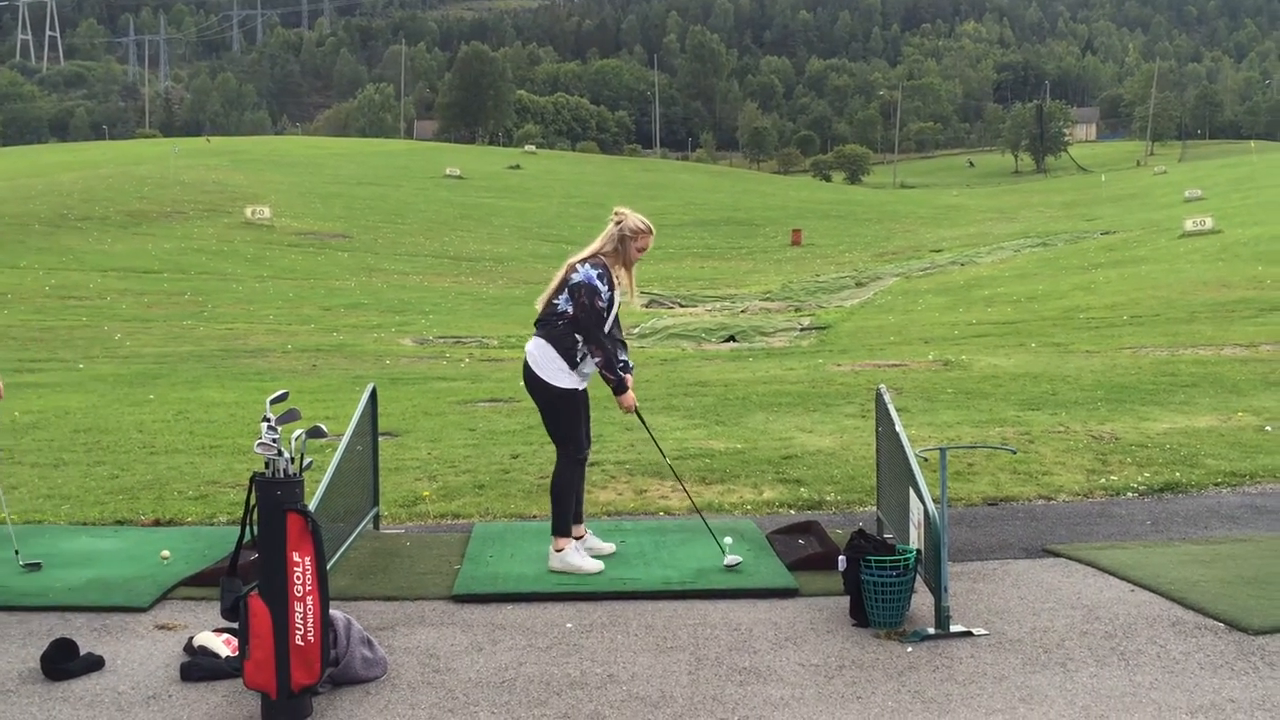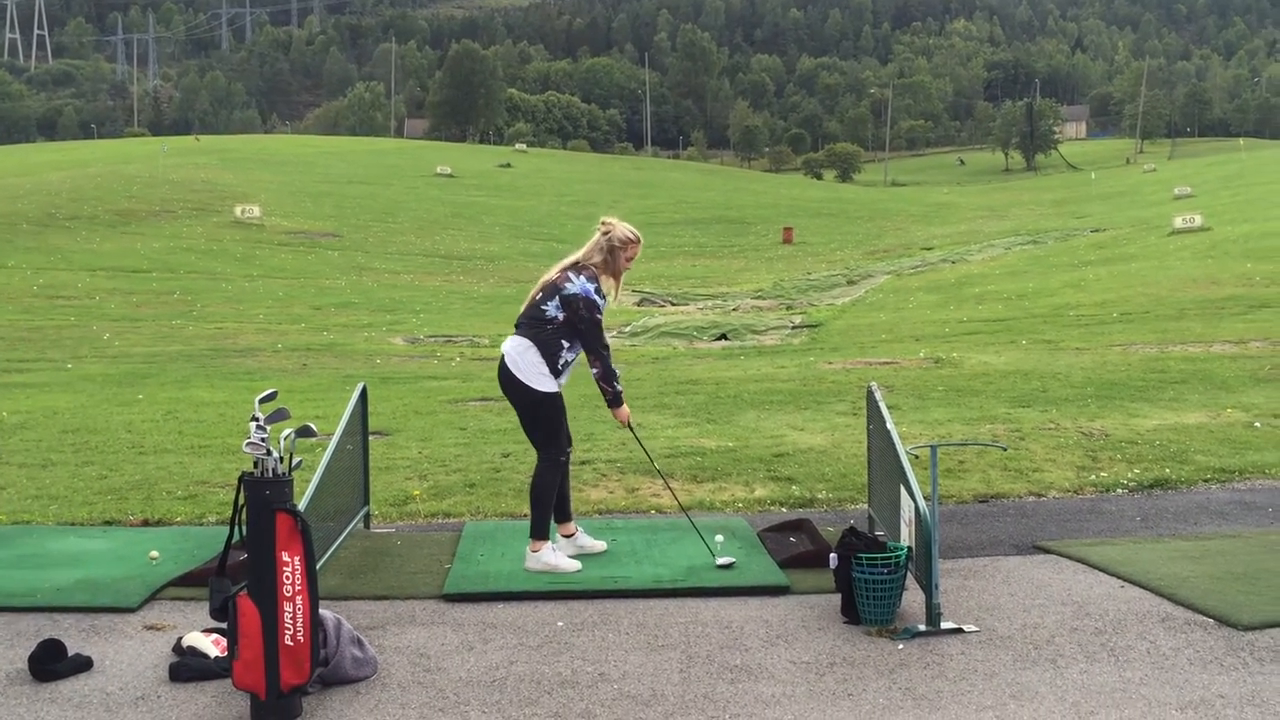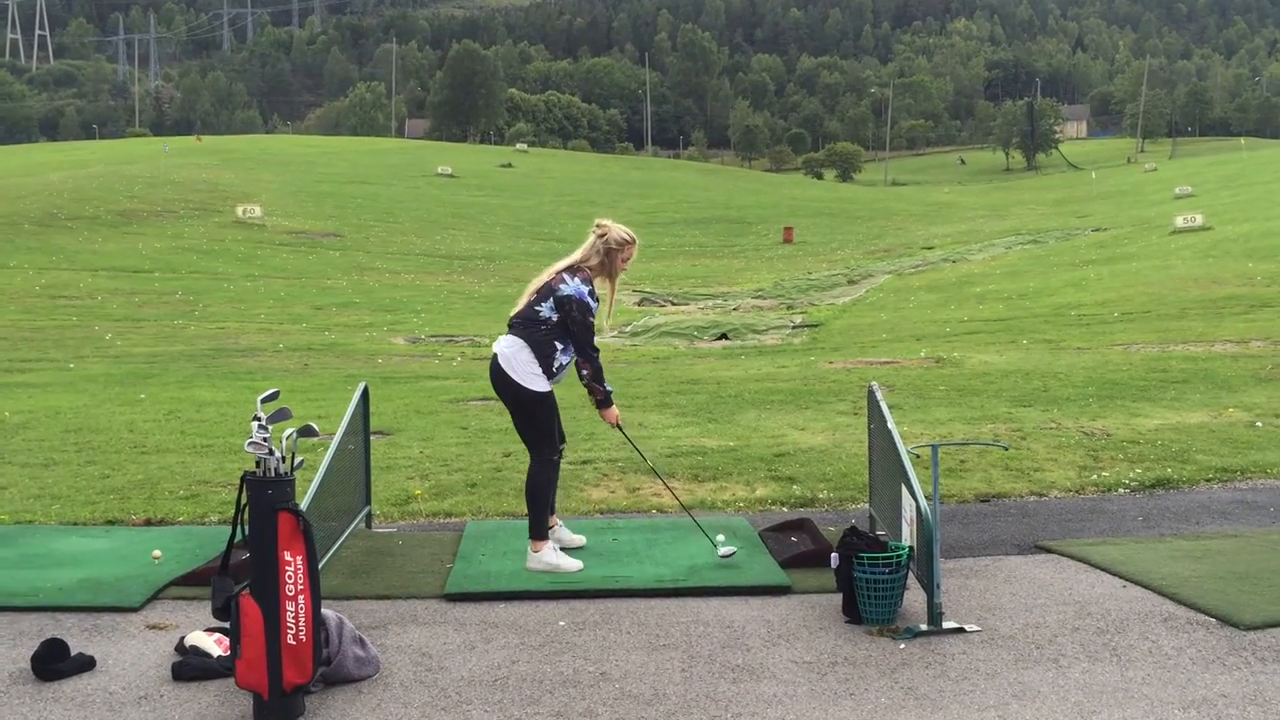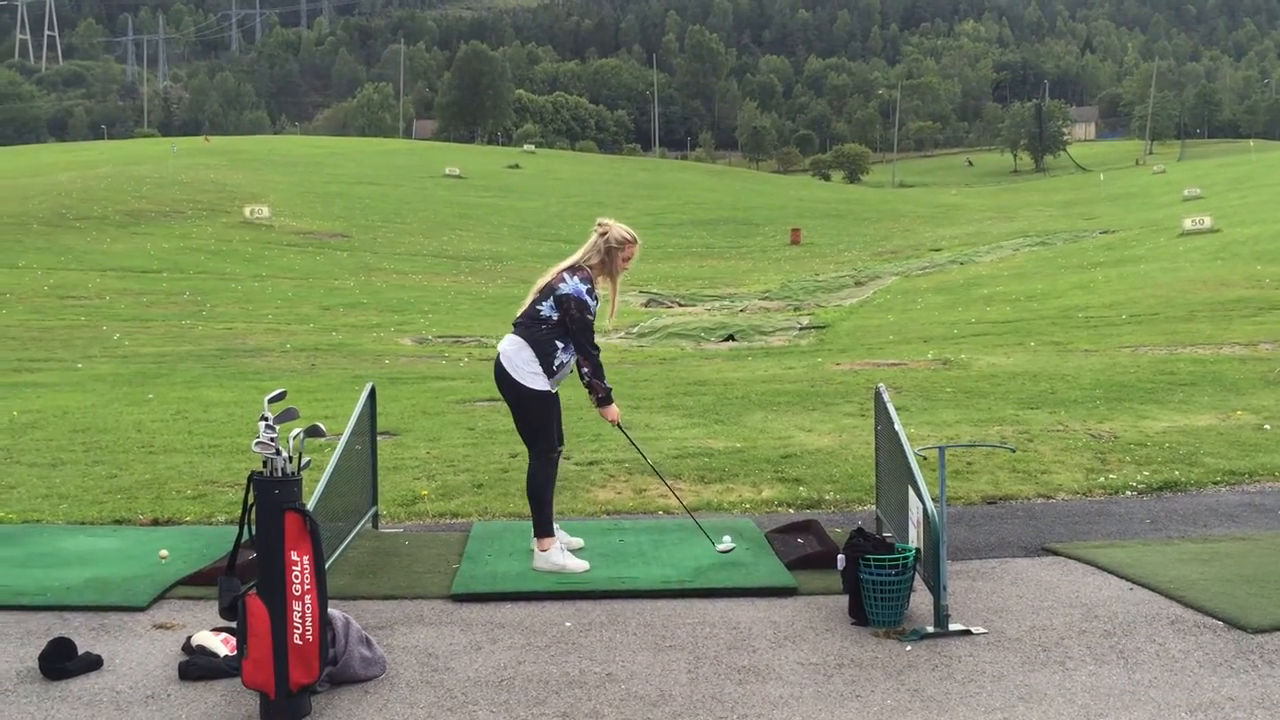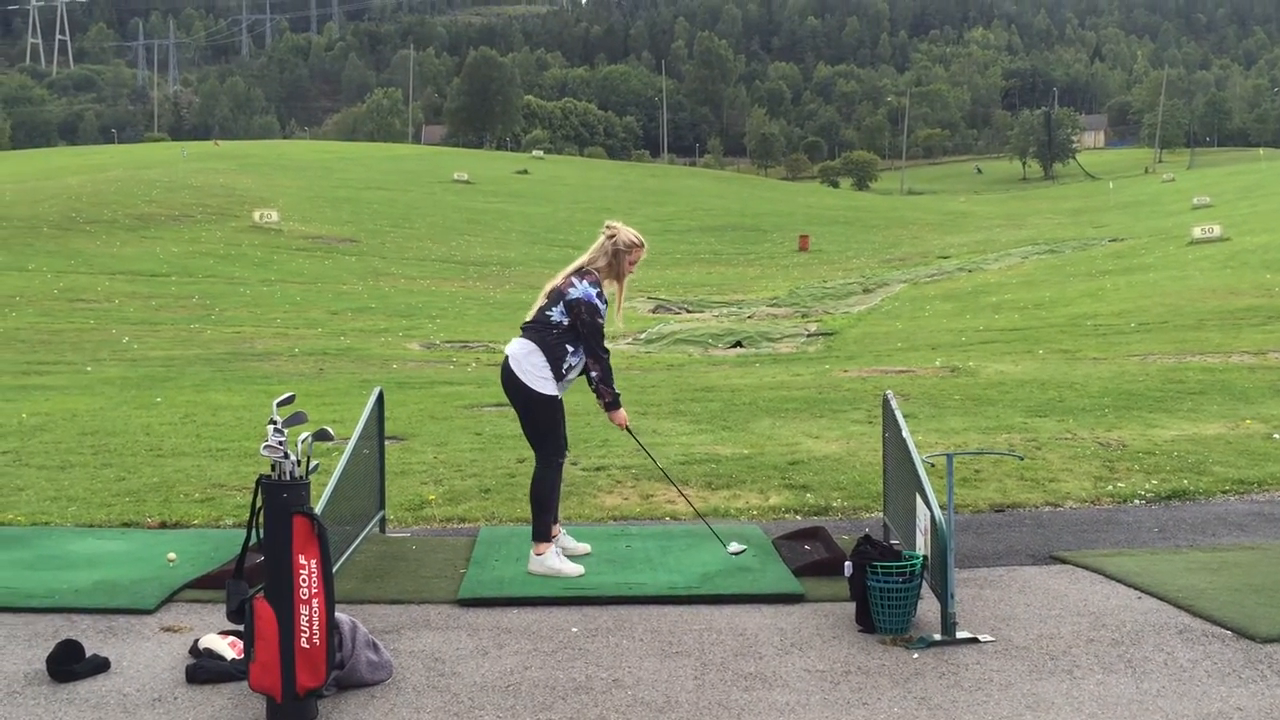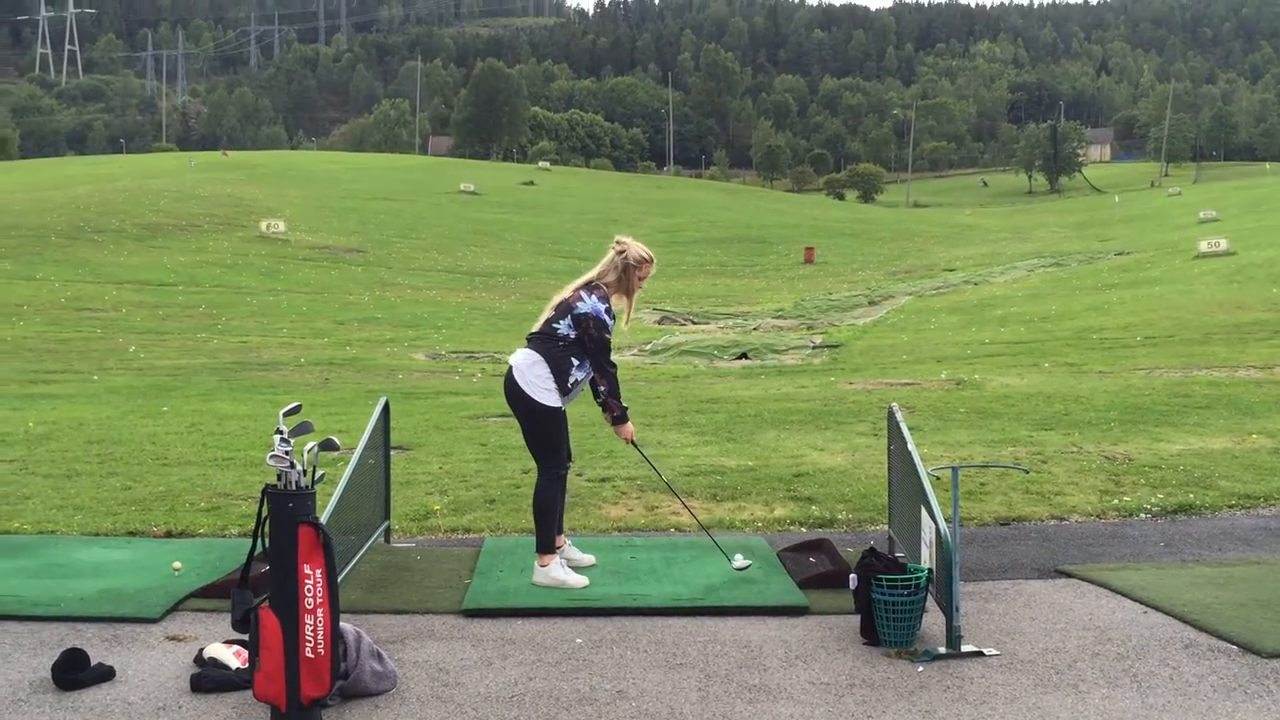
dt=0.3s
person 1, frame 1
left shoulder: (603, 273)
right shoulder: (593, 275)
left elbow: (610, 329)
right elbow: (595, 337)
left wrist: (625, 371)
right wrist: (619, 387)
left hip: (565, 371)
right hip: (550, 370)
left knee: (580, 450)
right knee: (570, 452)
left ankle: (577, 534)
right ankle: (561, 547)
person 1, frame 2
left shoulder: (580, 276)
right shoulder: (585, 287)
left elbow: (593, 342)
right elbow: (594, 348)
left wrist: (613, 384)
right wrist: (615, 400)
left hip: (531, 370)
right hip: (530, 372)
left knee: (561, 449)
right knee: (552, 454)
left ankle: (568, 534)
right ankle: (538, 549)
person 1, frame 3
left shoulder: (572, 277)
right shoulder: (579, 289)
left elbow: (576, 346)
right elbow: (586, 351)
left wrist: (596, 393)
right wrist: (604, 401)
left hip: (516, 367)
right hip: (520, 371)
left knee: (553, 445)
right knee: (545, 453)
left ankle: (548, 525)
right ankle: (539, 549)
person 1, frame 4
left shoulder: (576, 278)
right shoulder: (578, 288)
left elbow: (578, 345)
right elbow: (586, 348)
left wrist: (596, 392)
right wrist: (604, 399)
left hip: (531, 370)
right hip: (523, 370)
left knee: (553, 448)
right knee: (543, 453)
left ankle: (546, 530)
right ankle: (546, 549)
person 1, frame 5
left shoulder: (583, 282)
right shoulder: (586, 291)
left elbow: (585, 348)
right elbow: (596, 351)
left wrist: (601, 393)
right wrist: (612, 403)
left hip: (530, 372)
right hip: (531, 375)
left knee: (556, 453)
right knee: (549, 457)
left ankle: (552, 534)
right ankle: (542, 553)
person 1, frame 6
left shoulder: (591, 295)
right shoulder: (596, 306)
left elbow: (592, 363)
right elbow: (603, 365)
left wrist: (607, 407)
right wrist: (619, 417)
left hip: (533, 383)
right hip: (534, 386)
left knee: (560, 464)
right knee: (552, 469)
left ankle: (558, 544)
right ankle: (546, 564)
